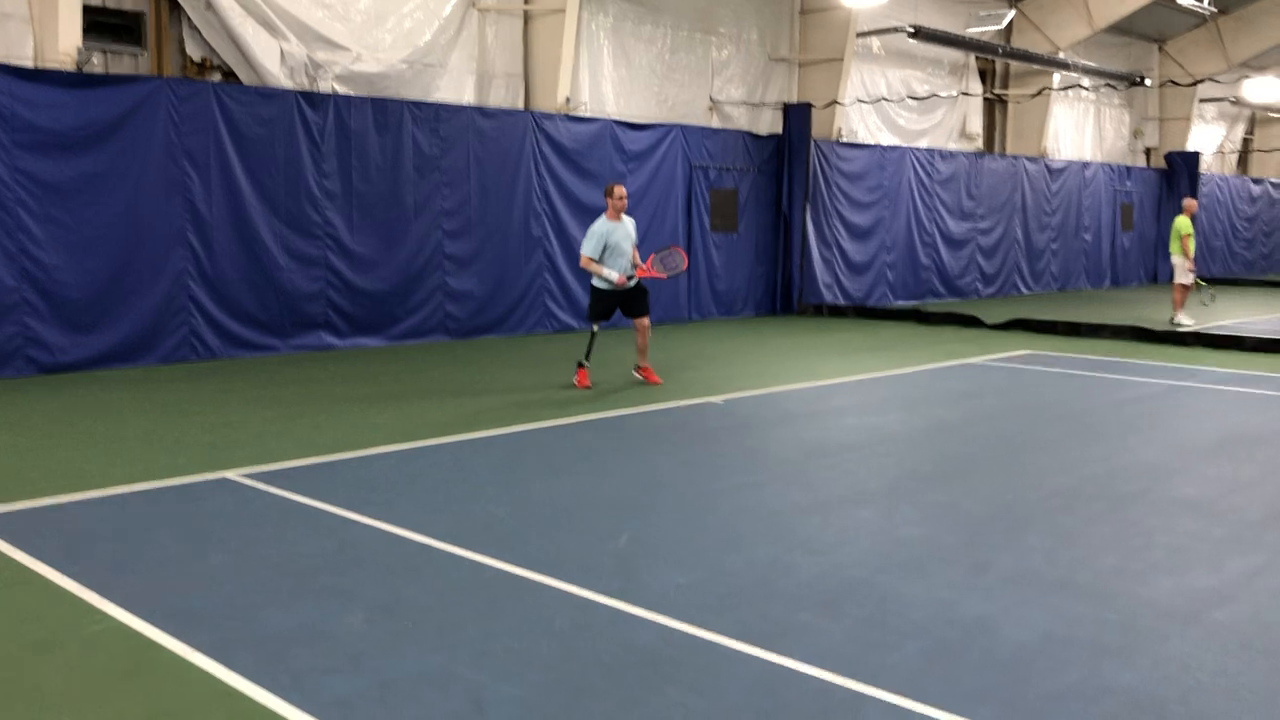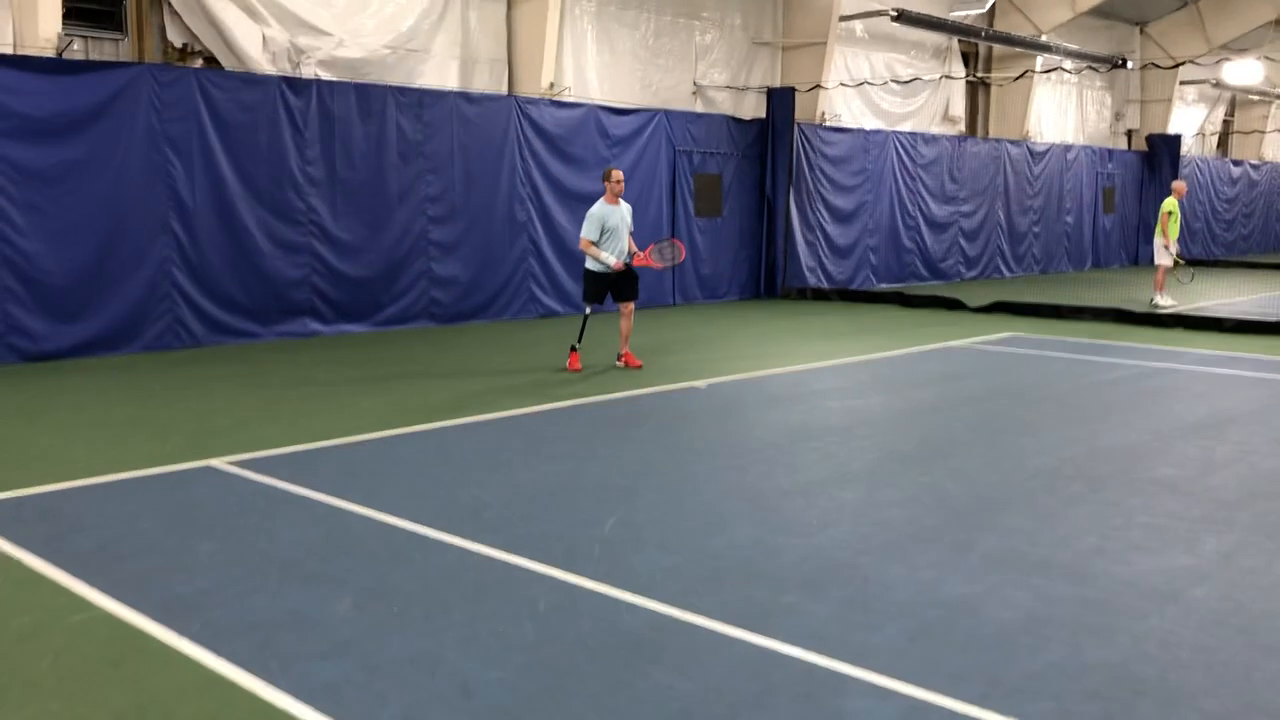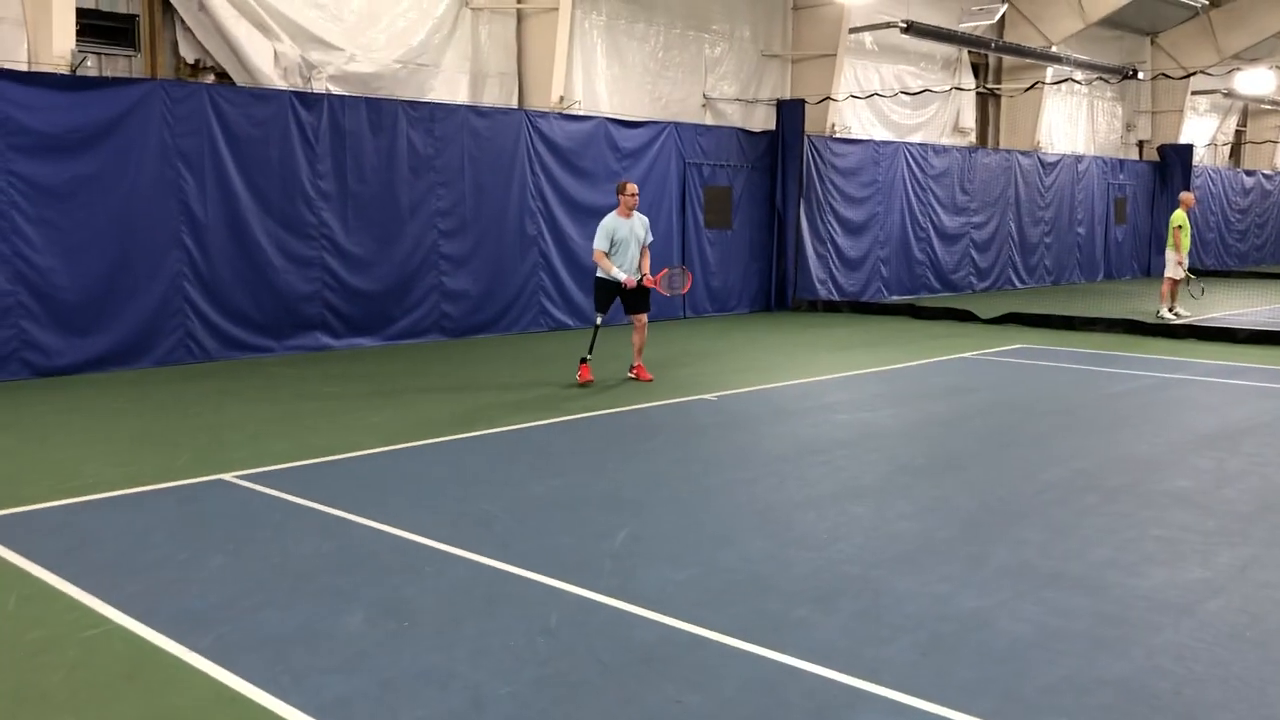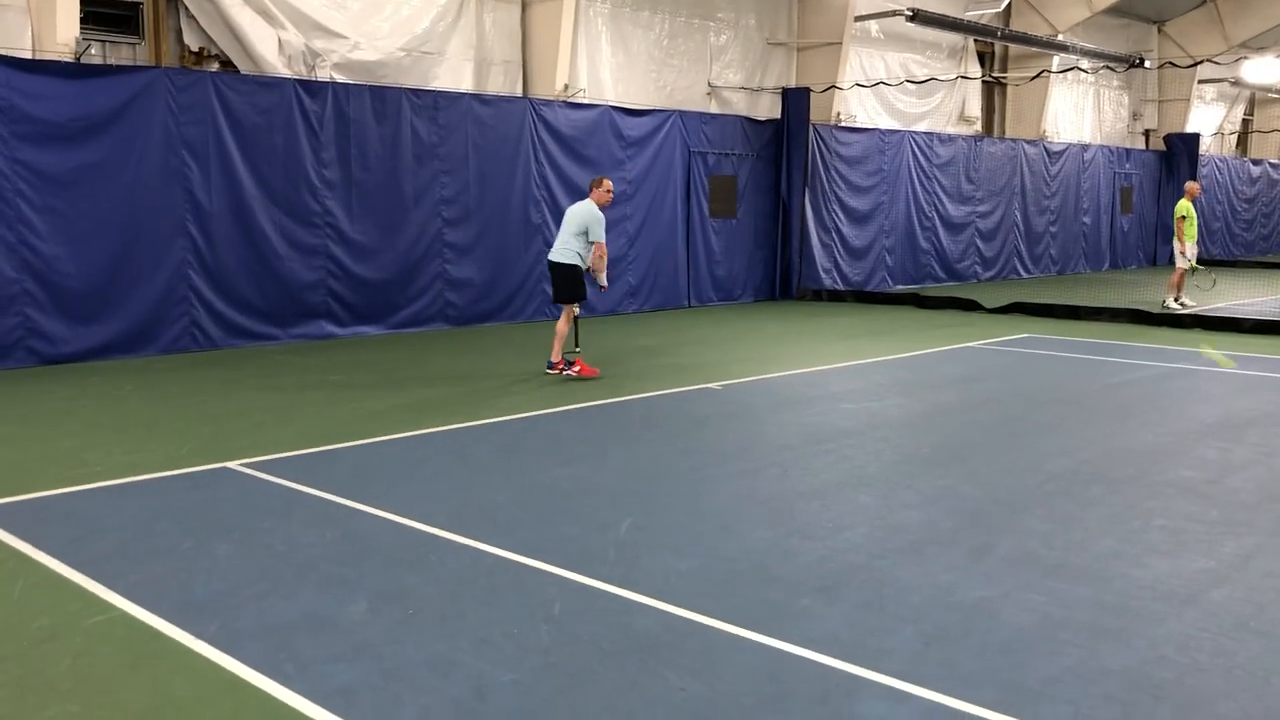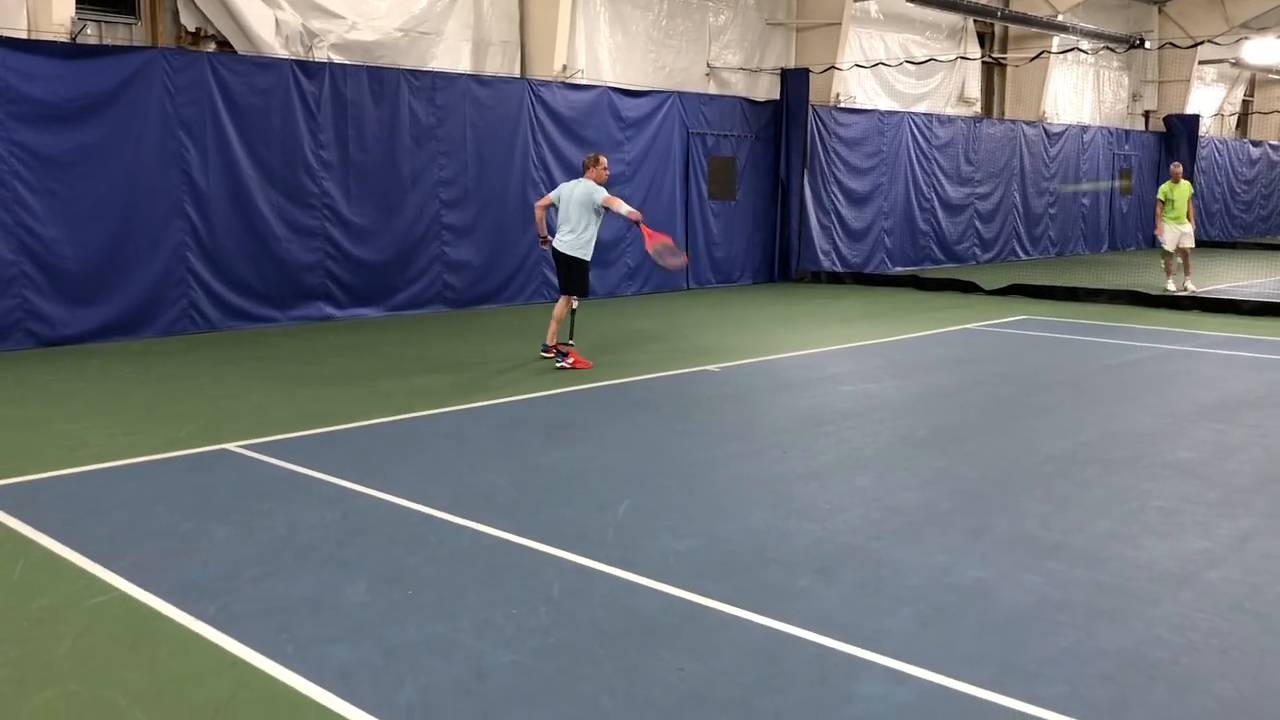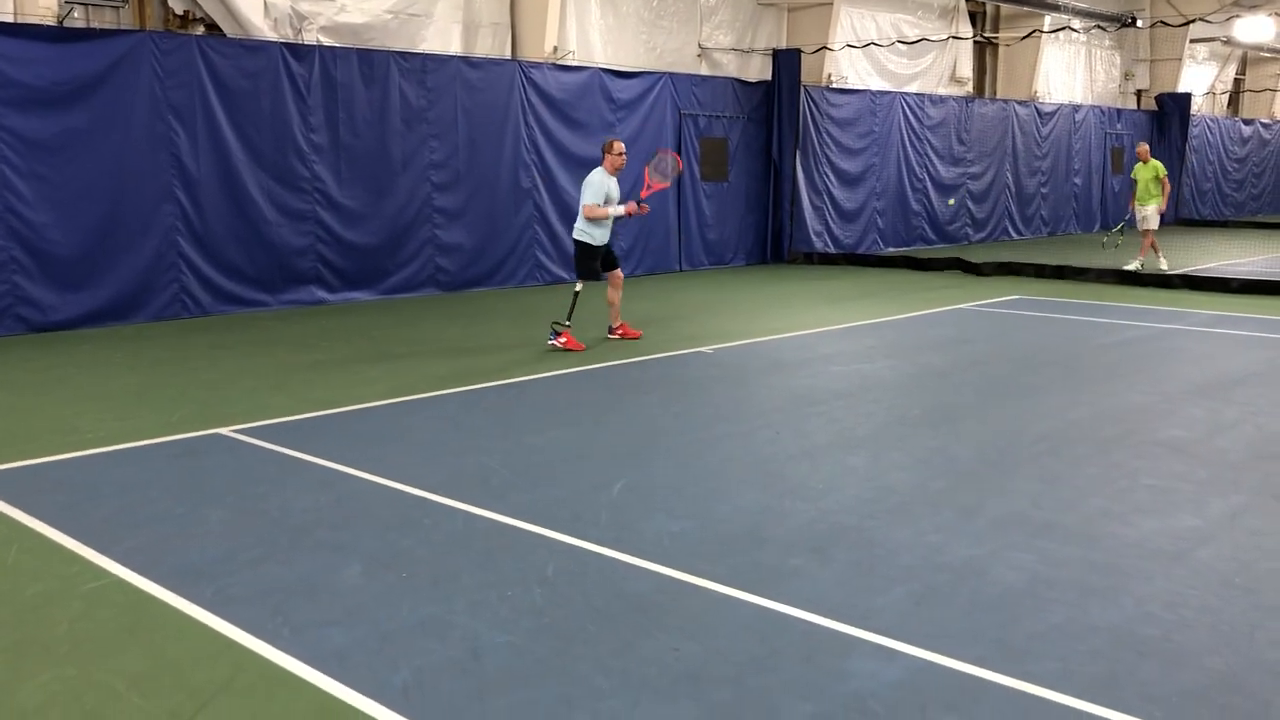
dt=0.7s
person 1, frame 1
left shoulder: (630, 222)
right shoulder: (599, 229)
right elbow: (585, 262)
left wrist: (638, 264)
right wrist: (612, 276)
left hip: (630, 284)
right hip: (605, 288)
left knee: (643, 324)
right knee: (595, 329)
left ankle: (642, 367)
right ankle: (582, 370)
person 1, frame 2
left shoulder: (627, 208)
right shoulder: (597, 212)
right elbow: (584, 245)
left wrist: (634, 252)
right wrist: (610, 260)
left hip: (622, 269)
right hip: (598, 270)
left knee: (628, 309)
right knee: (588, 311)
left ankle: (623, 354)
right ankle: (574, 352)
person 1, frame 3
left shoulder: (643, 221)
right shoulder: (608, 224)
left elbow: (644, 251)
right elbow: (598, 256)
left wrist: (645, 273)
right wrist: (622, 276)
left hip: (634, 280)
right hip: (607, 279)
left knee: (641, 322)
right knee: (599, 321)
left ankle: (636, 366)
right ankle: (584, 365)
person 1, frame 4
left shoulder: (578, 207)
right shoulder: (596, 215)
right elbow: (600, 252)
left wrist: (589, 262)
right wrist: (602, 279)
left hip: (557, 261)
right hip: (567, 264)
left knee: (567, 312)
right knee: (571, 310)
left ankle: (555, 361)
right ankle: (572, 363)
person 1, frame 5
left shoulder: (566, 187)
right shoulder: (593, 191)
left elbow: (539, 205)
right elbow: (611, 202)
left wrist: (543, 235)
right wrist: (629, 211)
left hip: (560, 248)
right hip: (575, 254)
left knee: (565, 298)
right knee: (571, 299)
left ankle: (550, 345)
right ankle: (564, 355)
person 1, frame 6
left shoulder: (611, 179)
right shoulder: (598, 180)
right elbow: (589, 212)
left wrist: (629, 210)
right wrist: (622, 210)
left hip: (601, 240)
right hip: (587, 241)
left knee: (617, 278)
right knee: (582, 285)
left ankle: (616, 327)
right ankle: (560, 333)
